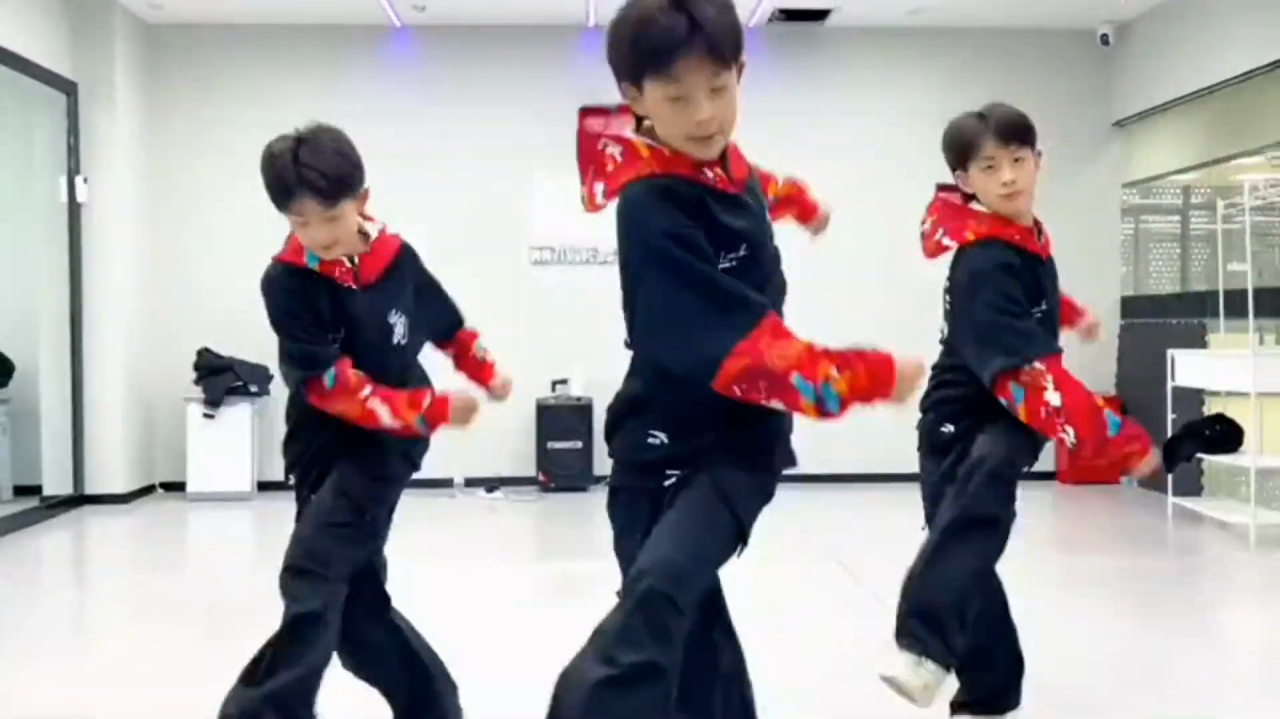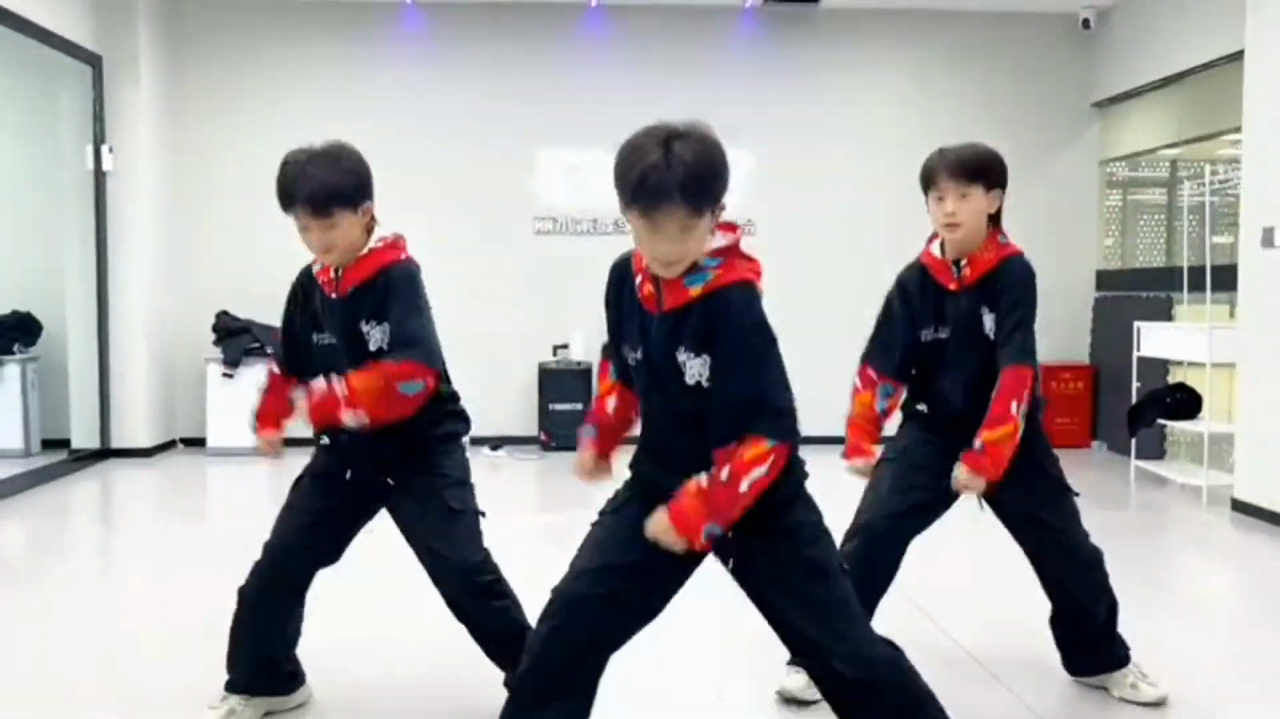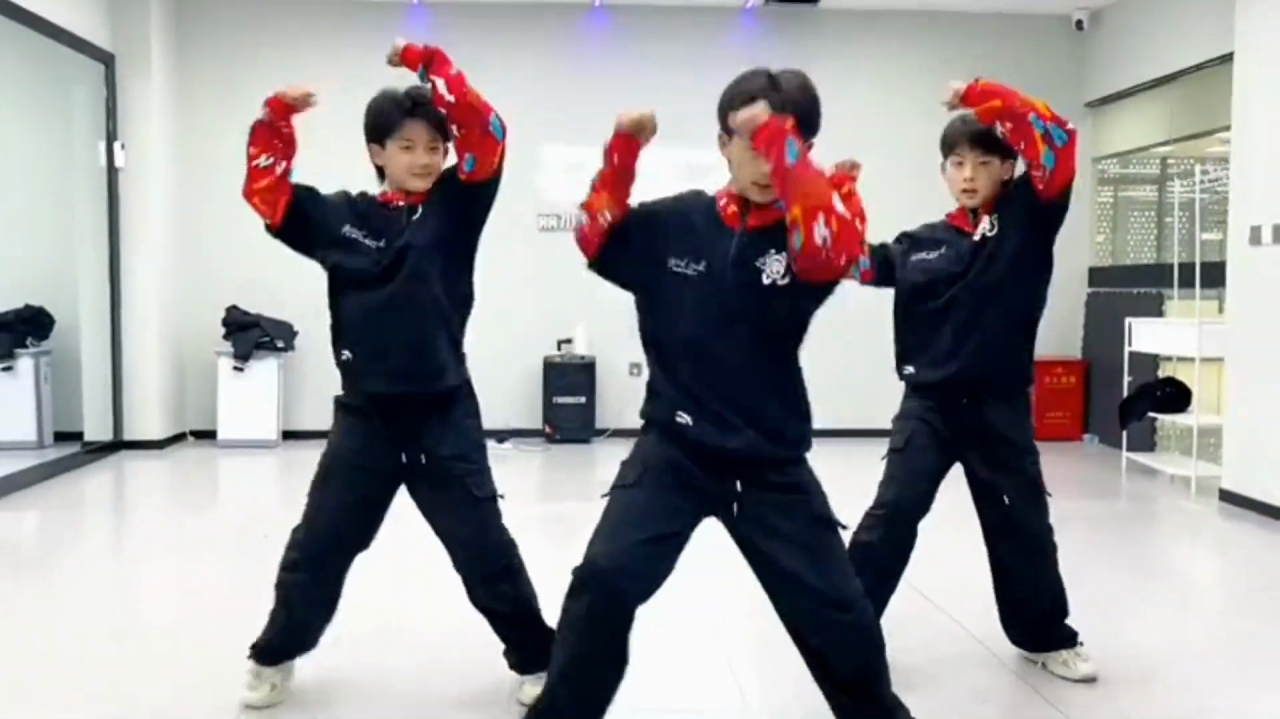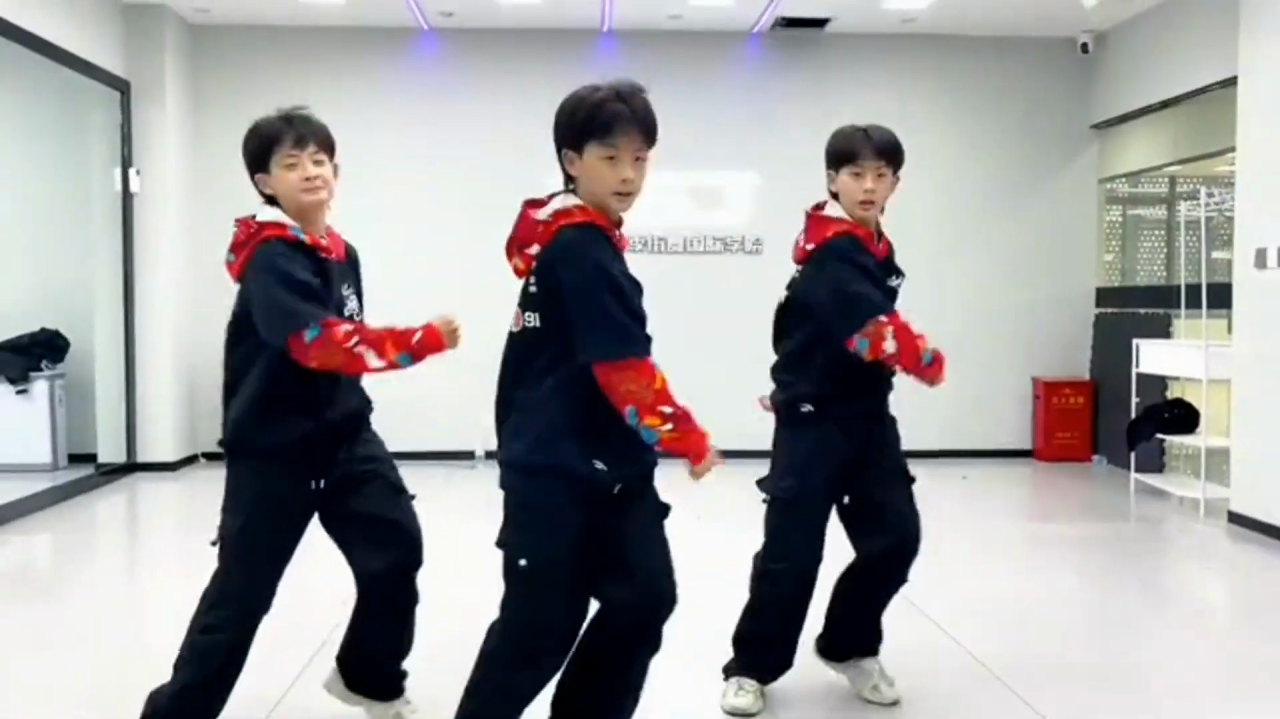
dt=0.5s
person 1, frame 1
left shoulder: (718, 158)
right shoulder: (652, 210)
right elbow: (729, 353)
left wrist: (791, 196)
right wrist: (869, 376)
left hip: (739, 447)
right hip: (661, 450)
left knee: (663, 590)
right knee: (688, 636)
person 1, frame 2
left shoulder: (734, 303)
right shoulder: (626, 283)
left elbow: (766, 440)
left wrist: (697, 519)
right wrist: (602, 431)
left hip: (761, 498)
right hip: (664, 481)
left knee: (843, 644)
right knee: (572, 625)
person 1, frame 3
left shoulder: (799, 229)
right shoulder: (679, 219)
left elbow: (838, 247)
right elbow: (600, 244)
left wrist: (782, 147)
right wrist: (622, 151)
left hip: (769, 461)
right hip: (674, 449)
left knee: (836, 614)
right knee: (604, 586)
person 1, frame 4
left shoulder: (576, 238)
right shoulder: (578, 249)
right elbow: (626, 371)
right wrist: (689, 442)
left hip: (606, 463)
right hip: (552, 466)
left knee: (645, 594)
right knee: (534, 626)
person 2, frame 1
left shoulder: (400, 264)
right shoulder: (286, 282)
left elbow: (447, 325)
right elbow: (328, 384)
left wrist: (484, 369)
right wrist: (428, 410)
left hip: (382, 451)
right hip: (322, 454)
left knee: (314, 575)
right knee: (352, 601)
person 2, frame 2
left shoulder: (395, 274)
right shoulder: (308, 288)
left elbow: (412, 377)
right elbow: (292, 365)
left wrist: (327, 402)
right wrist: (272, 414)
left hip: (423, 449)
right hip: (346, 453)
left knee: (463, 565)
right knee: (281, 565)
person 2, frame 3
left shoulder: (455, 206)
right shoulder: (340, 217)
left elbow: (487, 138)
right elbow: (264, 190)
left wrist: (427, 63)
right wrist: (279, 114)
left hip: (442, 416)
right hip: (364, 416)
left knee: (484, 550)
right knee: (321, 542)
left ankle: (535, 659)
right ankle: (277, 653)
person 2, frame 4
left shoulder: (340, 254)
right shoulder: (270, 258)
right elbow: (319, 343)
right wrist: (422, 341)
left hip: (345, 438)
right hip: (271, 451)
left knee: (395, 554)
right knee: (238, 592)
person 3, frame 1
left shoulder: (1026, 238)
right shoulder: (981, 264)
right elbow: (1022, 375)
left wrist: (1065, 308)
right wrist: (1122, 442)
left hip: (1016, 420)
right hip: (958, 422)
right knee: (963, 565)
left ankle: (924, 644)
person 3, frame 2
left shoulder: (1014, 274)
right shoulder: (914, 282)
left elbow: (1017, 377)
right elbow: (880, 368)
left wrist: (986, 458)
right wrist: (861, 439)
left hip: (1011, 434)
right hip: (931, 429)
left knee: (1066, 547)
right knee: (873, 533)
left ankle: (1101, 660)
person 3, frame 3
left shoulder: (1028, 214)
right shoulder: (922, 243)
left elbow: (1056, 142)
left wrist: (982, 97)
left hip: (999, 406)
right hip: (928, 405)
left knee: (1023, 526)
right knee: (890, 519)
left ankle: (1047, 637)
person 3, frame 4
left shoulder: (872, 248)
right shoulder: (833, 253)
right elbow: (874, 334)
right wrist: (929, 362)
left hip: (868, 416)
right hip: (810, 421)
left knee: (893, 538)
right knee: (790, 551)
left ankle: (849, 648)
right ankle: (751, 666)
